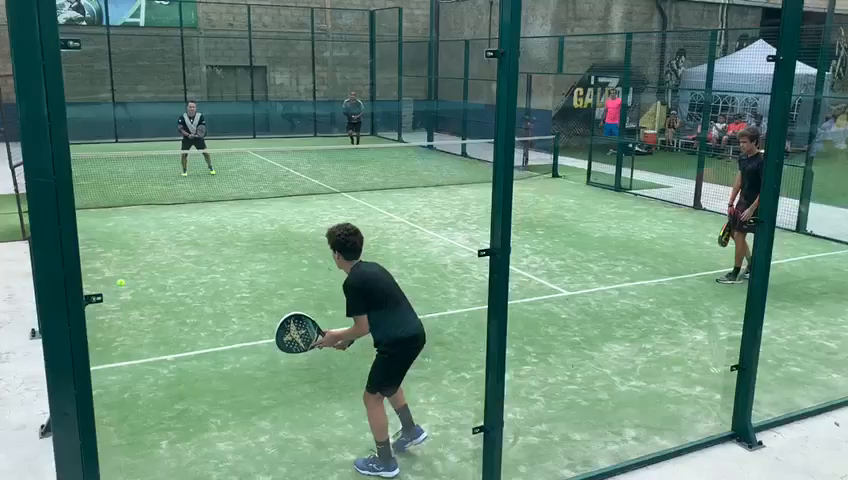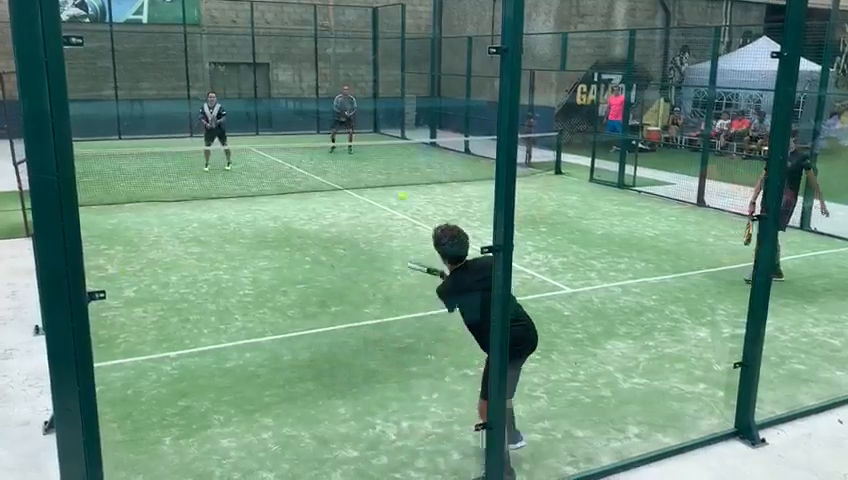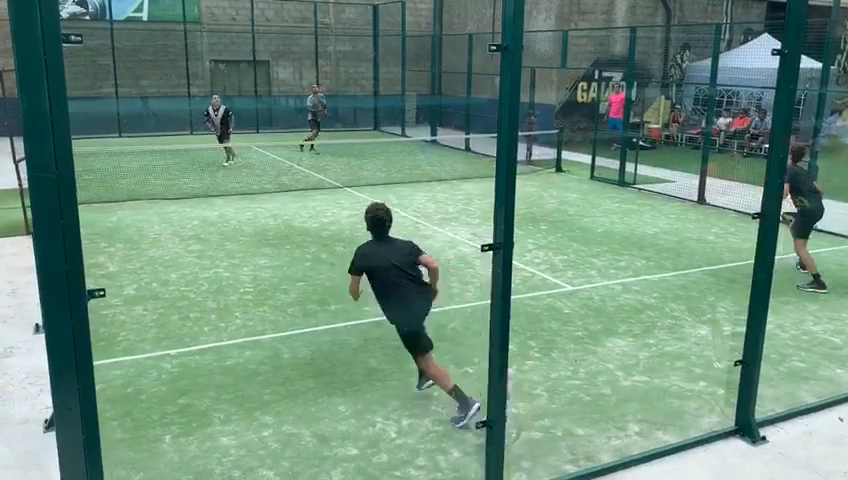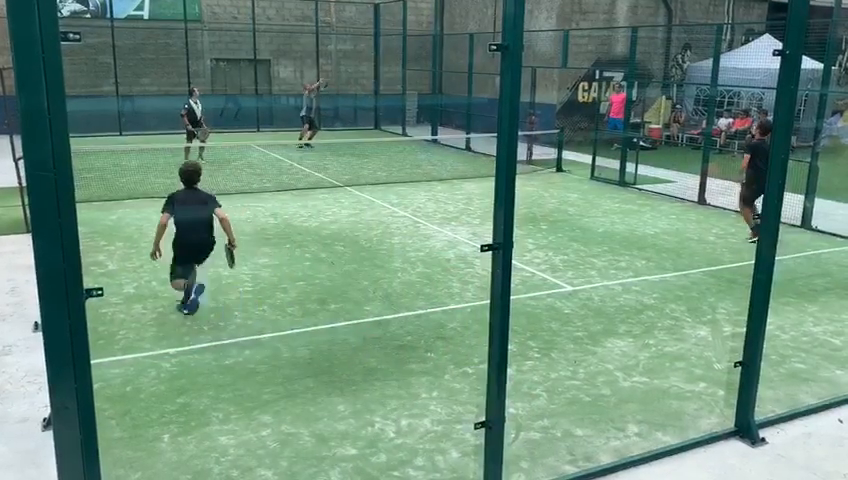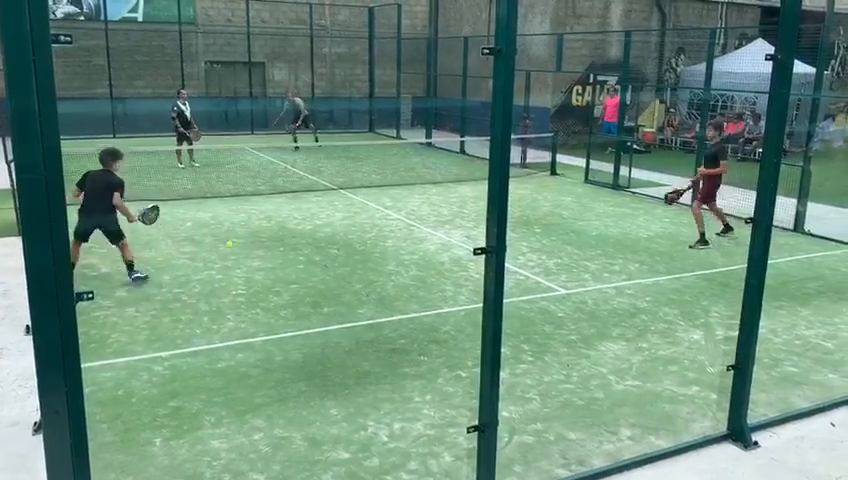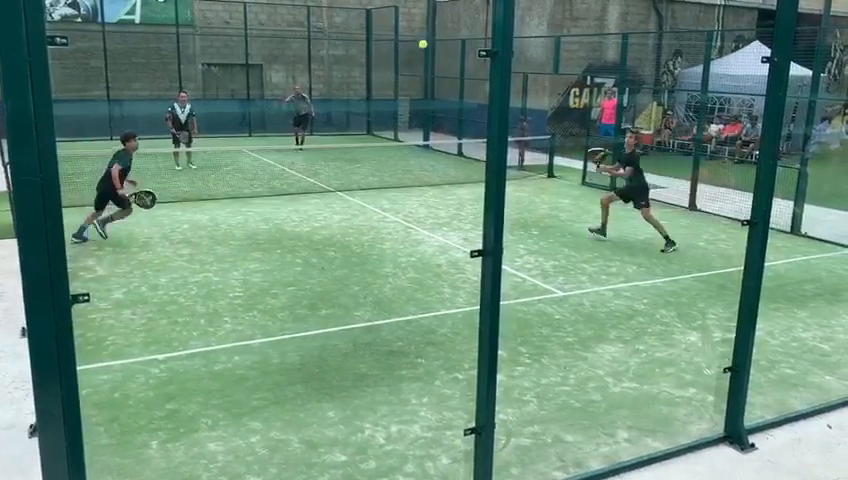
dt=0.7s
person 1, frame 1
left shoulder: (353, 283)
right shoulder: (373, 269)
left elbow: (362, 328)
left wrist: (333, 338)
right wrist: (347, 336)
left hip: (397, 343)
right hip: (414, 334)
left knee: (372, 397)
right knee: (387, 386)
right ankle: (411, 430)
person 1, frame 2
left shoulder: (446, 289)
right shoulder: (488, 263)
left hip: (505, 345)
right hip: (527, 333)
left knee: (486, 408)
right ankle: (511, 433)
person 1, frame 3
left shoulder: (363, 252)
right shoulder: (407, 245)
left elbow: (355, 291)
right elbow: (433, 265)
left wrist: (356, 296)
right wrist: (434, 288)
left hip: (401, 312)
right hip: (421, 302)
left knee: (427, 361)
left ankle: (466, 403)
right ankle: (423, 375)
person 1, frame 4
left shoulder: (174, 197)
right shoulder: (208, 198)
left elbow: (163, 222)
right elbow: (223, 217)
left wrist: (156, 246)
right wrist: (231, 239)
left hip: (184, 243)
right hip: (207, 244)
left knee: (177, 283)
right knee: (190, 267)
left ankle: (192, 288)
right ankle: (187, 302)
person 1, frame 5
left shoulder: (89, 174)
right shoulder: (117, 181)
left elbow: (75, 193)
right elbow: (117, 202)
right wrist: (130, 216)
left hip: (86, 216)
right hip: (107, 217)
left knee: (77, 242)
right knee: (123, 245)
right ankle: (132, 272)
person 1, frame 6
left shoulder: (121, 153)
right shoulder: (126, 157)
right elbow: (114, 170)
left wrist: (126, 179)
right wrist: (119, 189)
left hip: (102, 185)
right hip: (111, 187)
left knee: (97, 212)
right knee: (127, 209)
left ankle: (78, 234)
right ankle: (102, 222)
person 2, frame 1
left shoulder: (762, 162)
right shoulder: (742, 158)
left wrist: (751, 209)
right wrist: (731, 203)
left hip: (753, 205)
right hip: (742, 202)
left knee: (739, 236)
right knee: (737, 236)
left ankle: (736, 273)
right ankle: (752, 265)
person 2, frame 2
left shoulder: (801, 158)
left elbow: (813, 181)
right elbow: (762, 179)
left wrist: (821, 202)
right wrist: (753, 201)
left hip: (787, 203)
right ankle: (775, 269)
person 2, frame 3
left shoulder: (788, 171)
right shoulder: (803, 171)
left elbow: (784, 193)
right elbow: (819, 191)
left hip: (805, 207)
right hip: (817, 207)
left knee: (799, 246)
right knee: (794, 227)
left ankle: (818, 282)
right ankle: (803, 263)
person 2, frame 4
left shoulder: (751, 144)
right shoulder: (770, 146)
left elbow: (744, 164)
left hip: (752, 181)
right hip: (765, 182)
left knee: (744, 205)
right knee: (749, 203)
left ankle: (755, 231)
right ankle: (757, 227)
person 2, frame 5
left shoulder: (720, 148)
right shoulder: (710, 146)
left elbow: (723, 169)
left wrist: (706, 172)
right wrist: (697, 177)
left hip: (713, 180)
right hip: (706, 180)
left knee: (695, 207)
right knee: (712, 206)
left ankle: (703, 239)
right ankle: (727, 227)
person 2, frame 6
left shoulder: (634, 155)
right shoulder: (624, 154)
left elbow: (625, 174)
right elbow: (616, 168)
left wrist: (607, 170)
right wrist: (604, 167)
left hip: (640, 187)
right hip: (630, 186)
left knee: (647, 216)
right knee: (604, 201)
left ankle: (669, 241)
right ankle: (603, 229)
